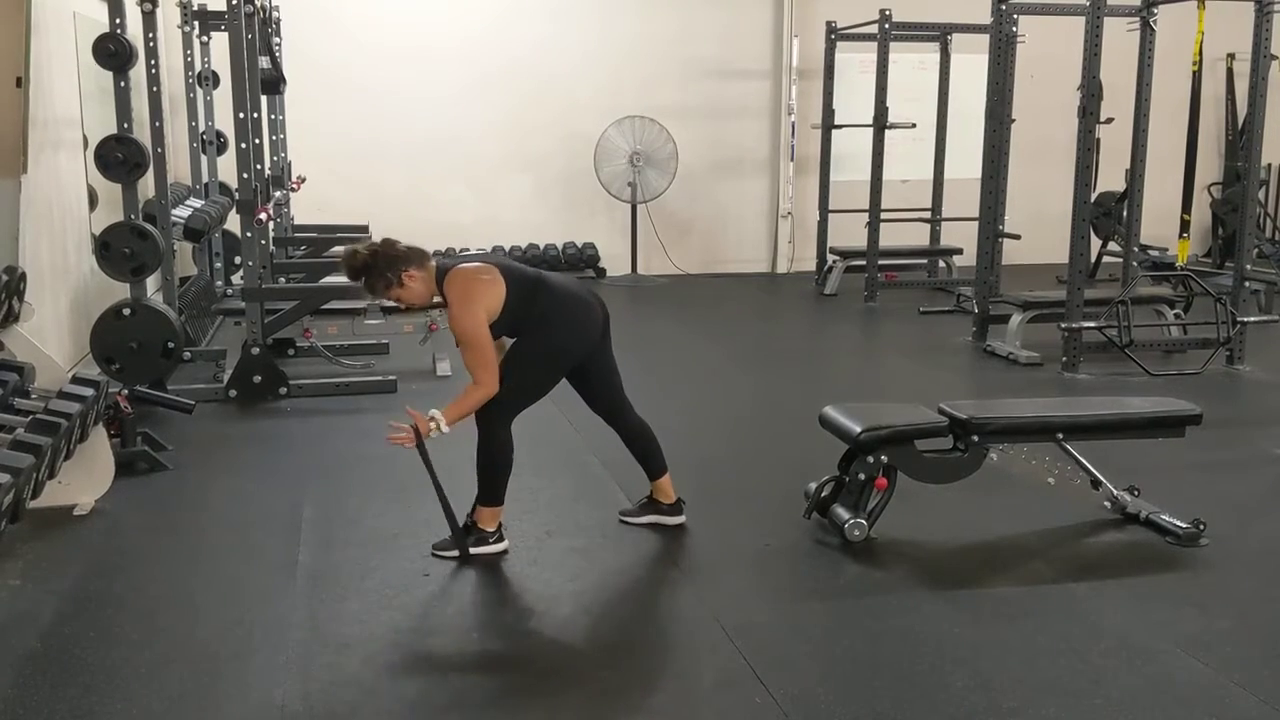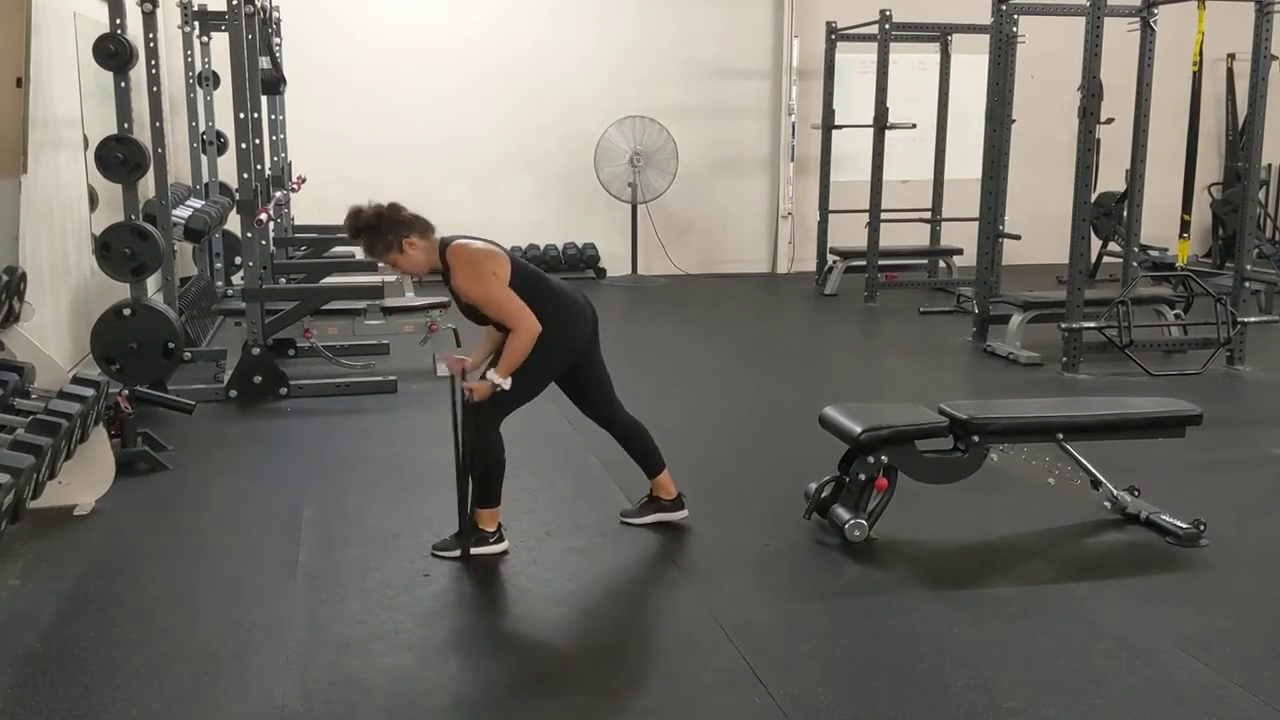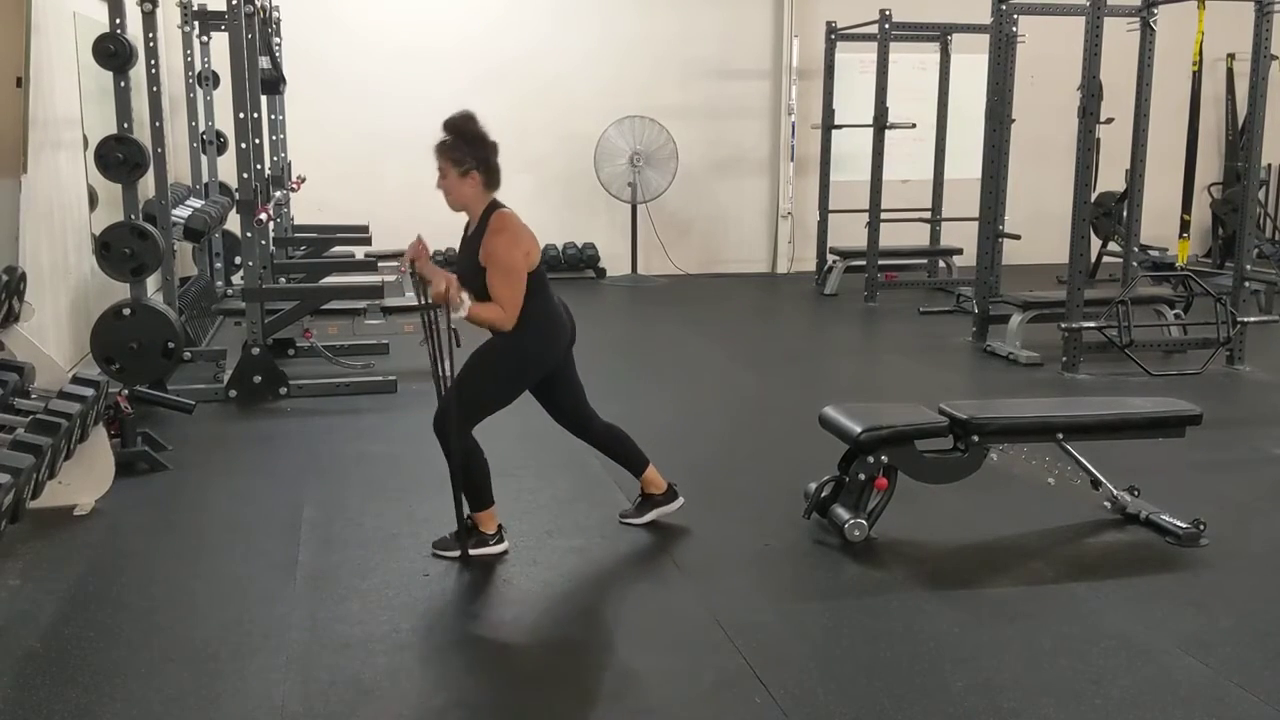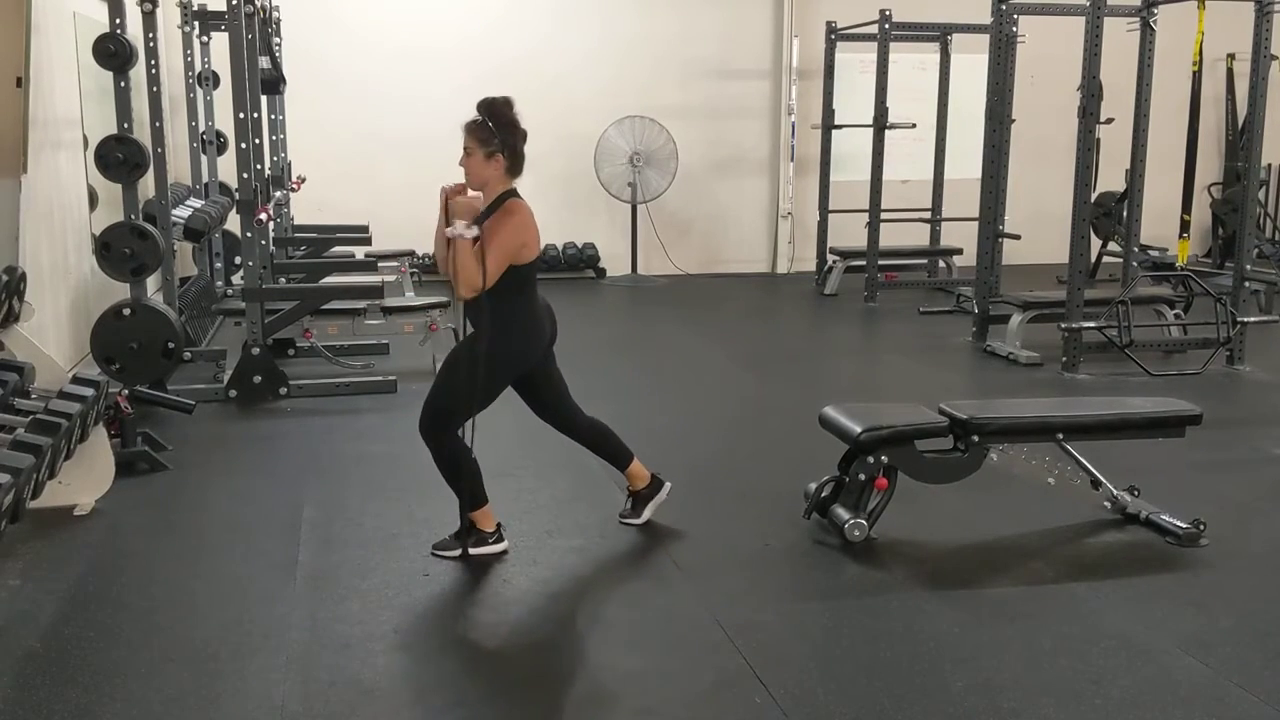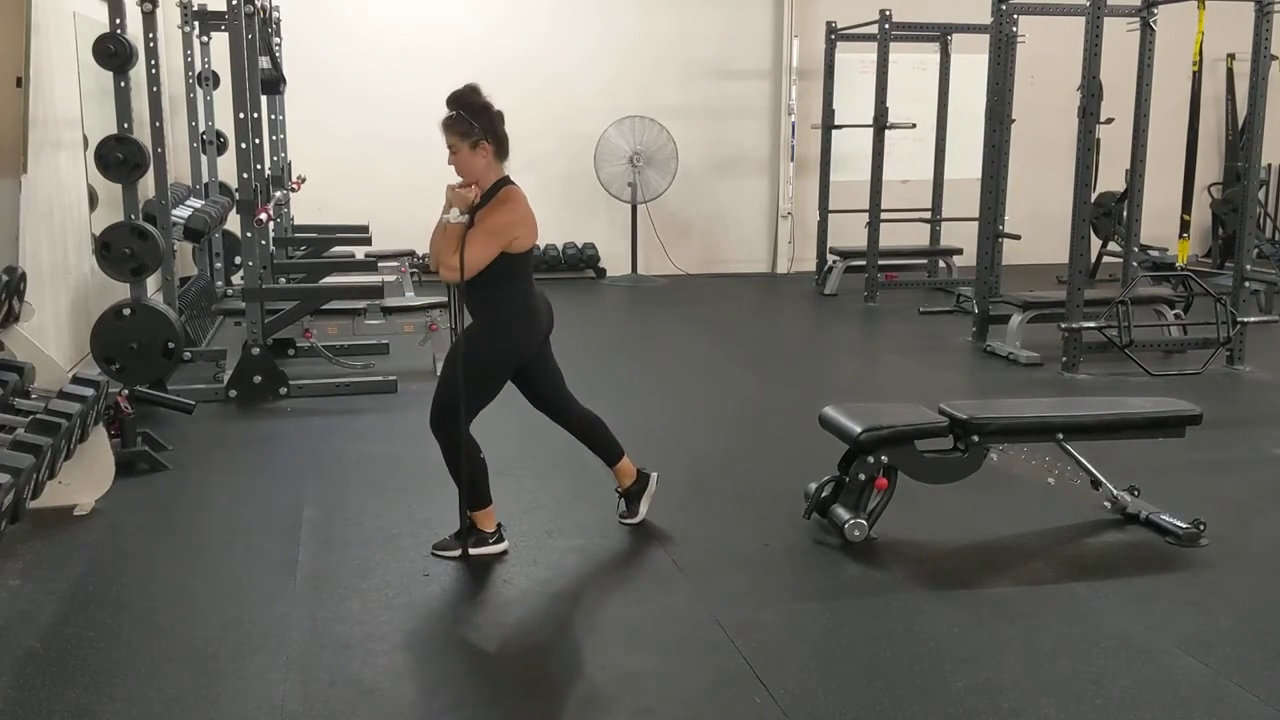
dt=0.4s
person 1, frame 1
left shoulder: (462, 299)
right shoulder: (454, 275)
left elbow: (486, 384)
right elbow: (493, 342)
left wrist: (434, 423)
left hip: (563, 327)
right hip: (585, 310)
left knee: (493, 416)
right knee: (615, 409)
left ankle: (487, 530)
right ankle: (666, 501)
person 1, frame 2
left shoulder: (464, 269)
right shoulder: (455, 255)
left elbow: (526, 327)
left wrist: (493, 379)
right wrist: (475, 363)
left hip: (559, 330)
right hip: (573, 316)
left knee: (481, 416)
right knee: (607, 409)
left ankle: (487, 531)
right ankle: (667, 497)
person 1, frame 3
left shoulder: (502, 234)
right shoulder: (479, 224)
left elbow: (503, 318)
right elbow: (479, 298)
left wrist: (454, 299)
right wrist: (430, 272)
left hip: (531, 342)
right hip: (545, 333)
left knee: (451, 422)
right knee: (580, 418)
left ankle: (486, 532)
right ankle: (658, 490)
person 1, frame 4
left shoulder: (510, 220)
right shoulder: (489, 207)
left elbow: (468, 287)
right elbow: (448, 266)
left wrist: (462, 225)
right wrist: (449, 215)
left hip: (506, 339)
right hip: (526, 330)
left knee: (436, 425)
right knee: (564, 414)
left ankle: (484, 531)
right ankle: (644, 483)
person 1, frame 5
left shoulder: (506, 207)
right shoulder: (482, 197)
left elbow: (452, 270)
right elbow: (437, 260)
left wrist: (457, 214)
right wrist: (451, 211)
left hip: (503, 330)
right hip: (521, 322)
left knee: (447, 421)
right knee: (560, 405)
left ankle: (485, 532)
right ankle: (633, 480)
